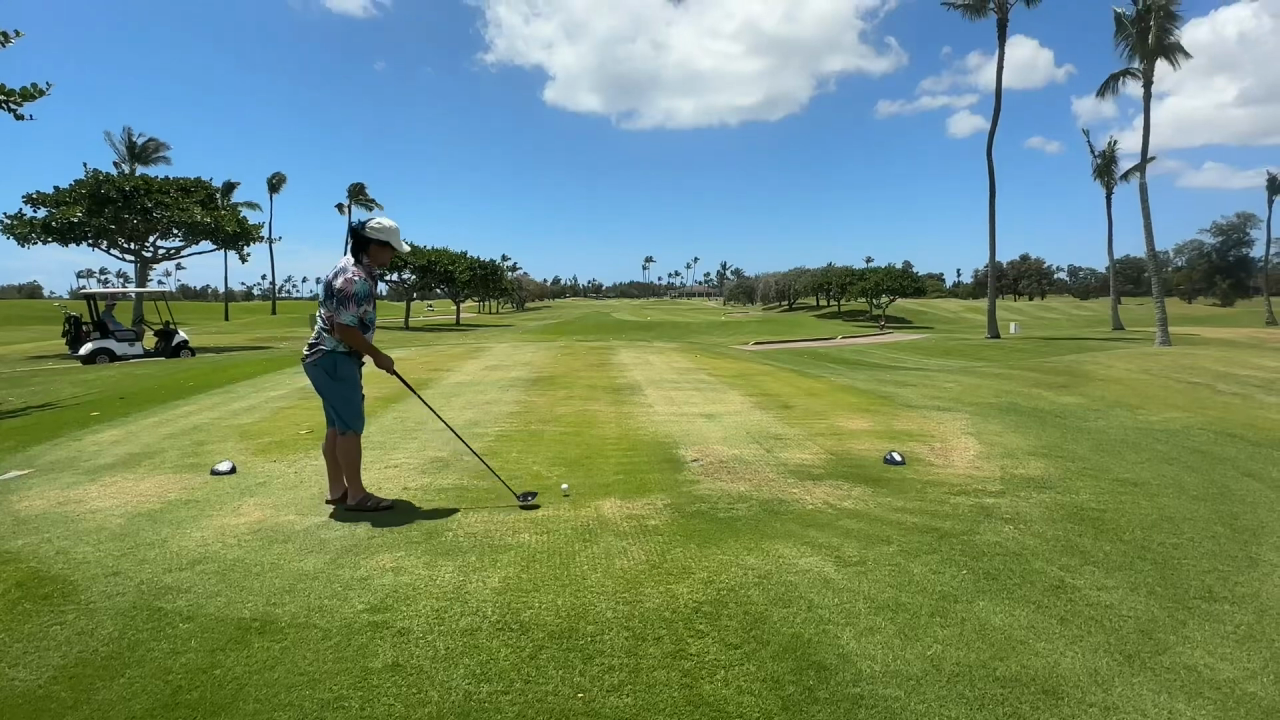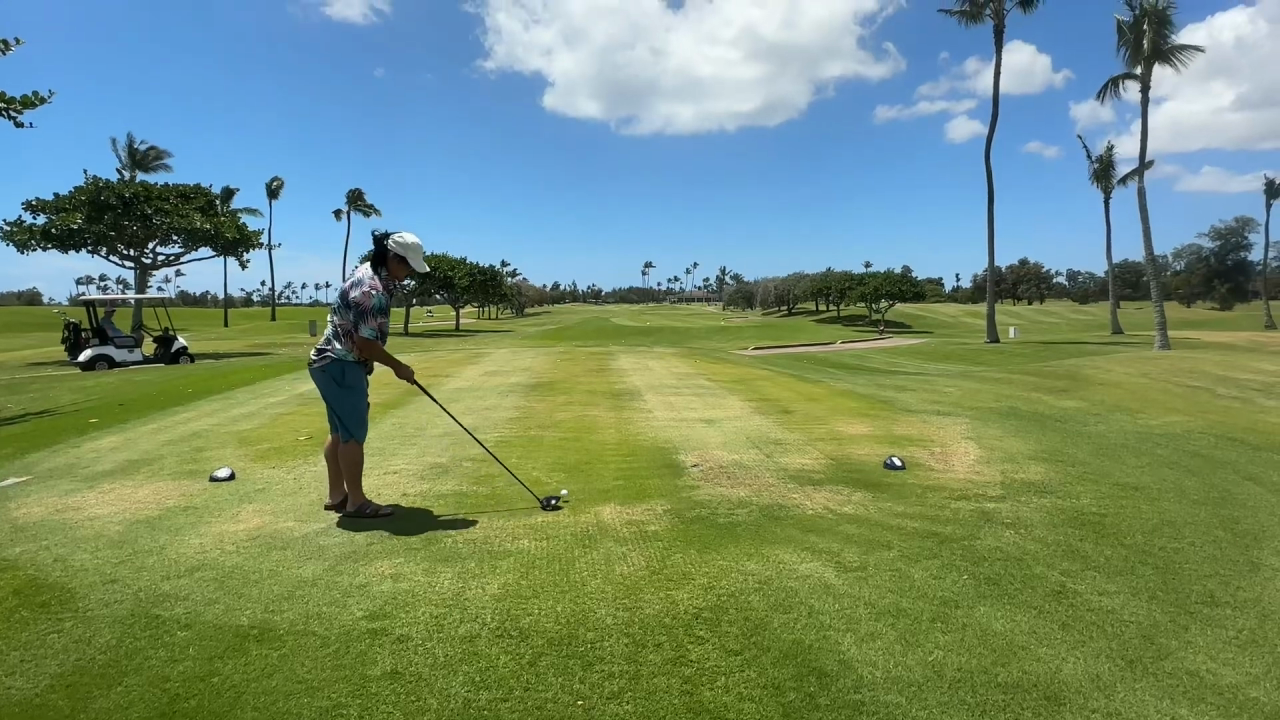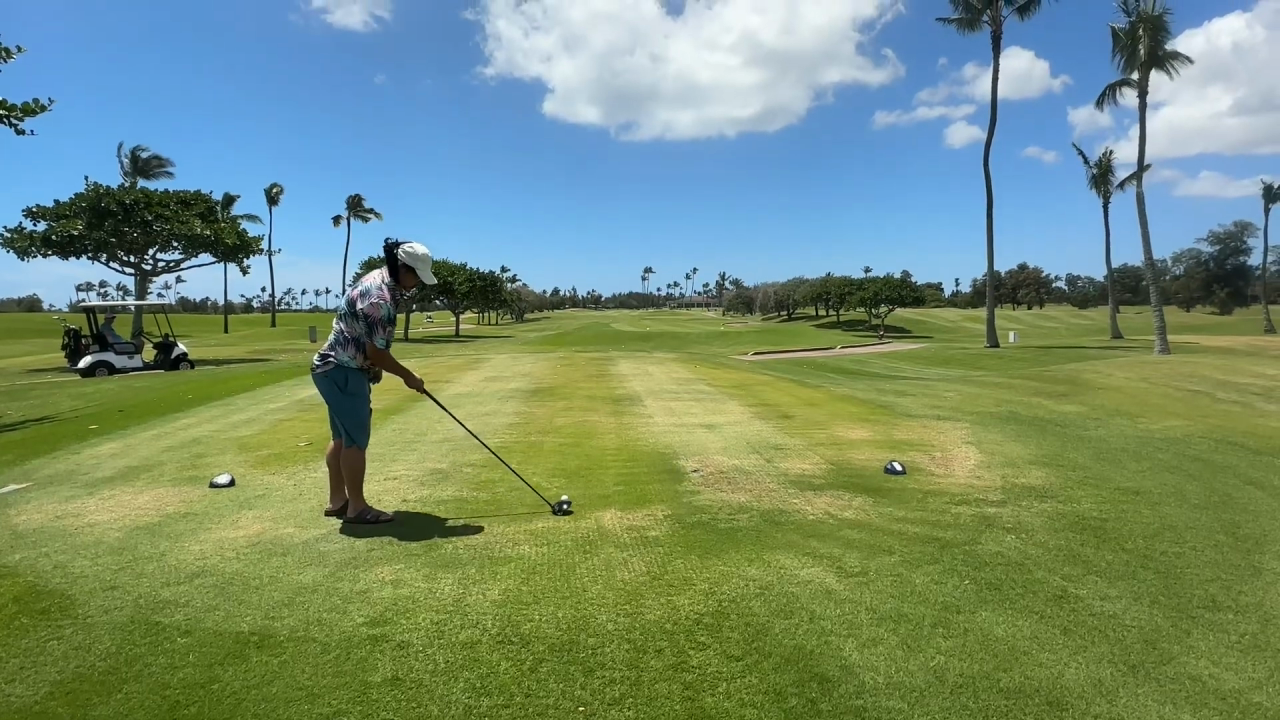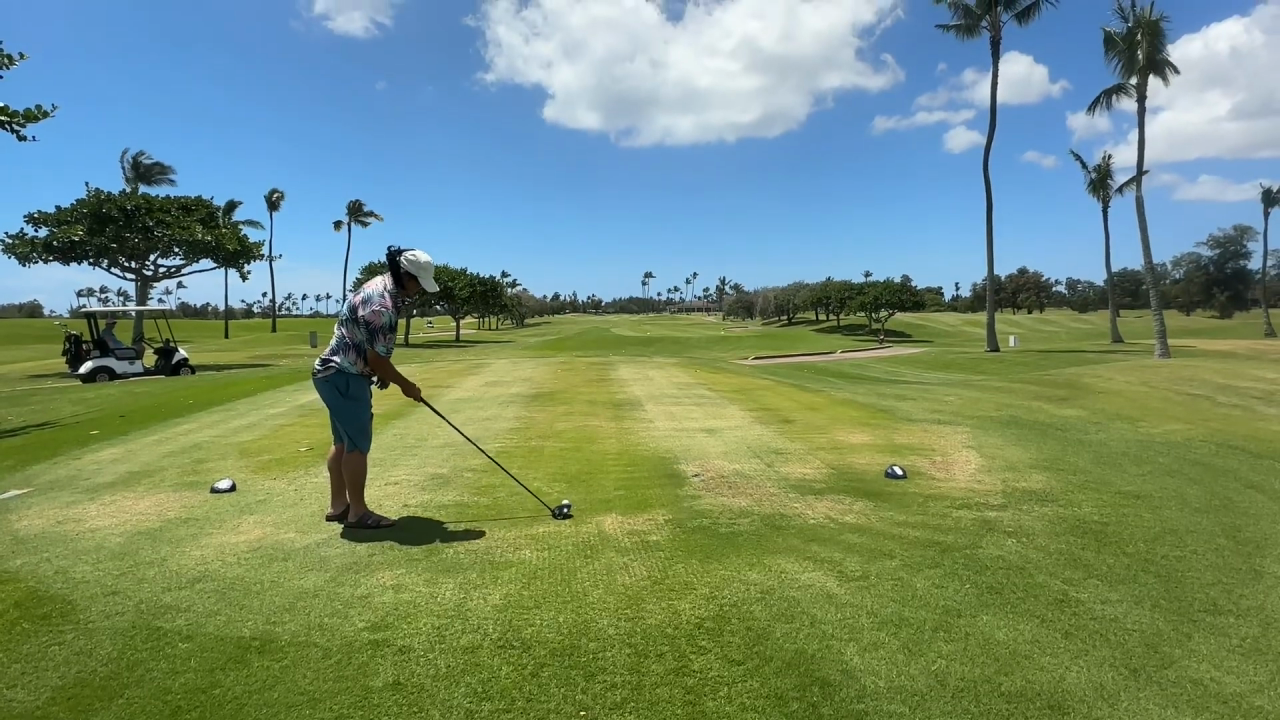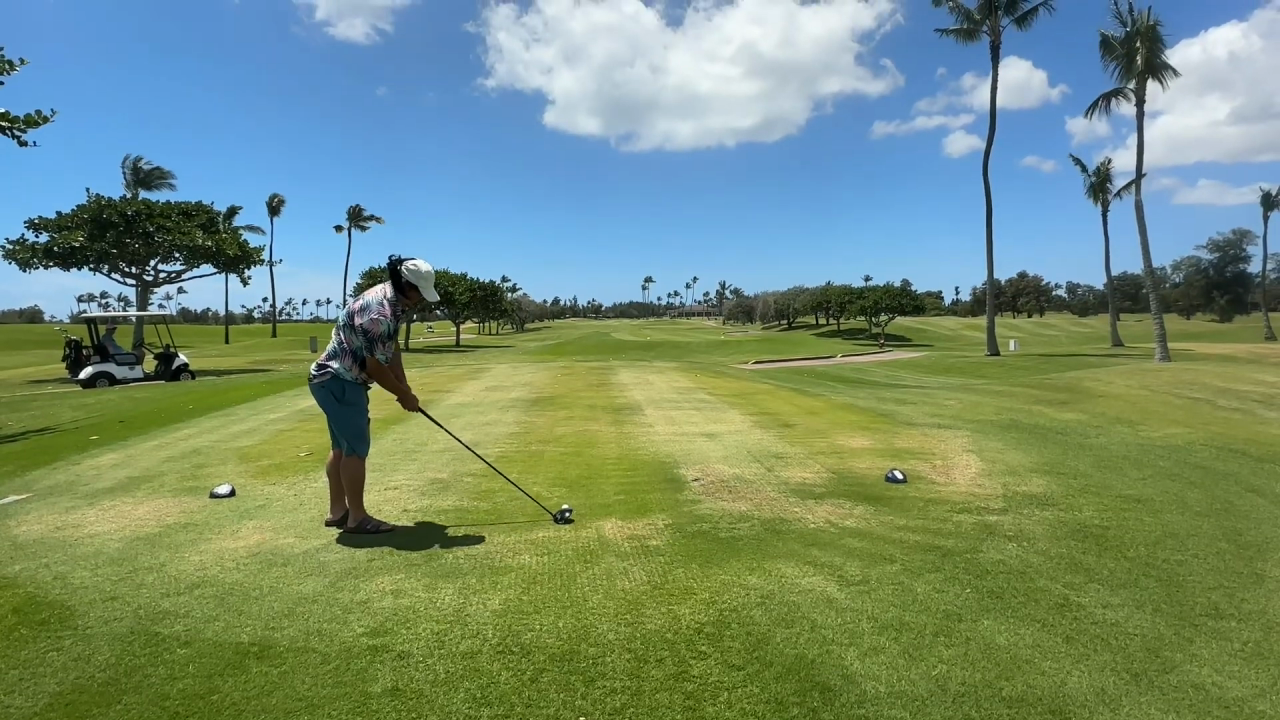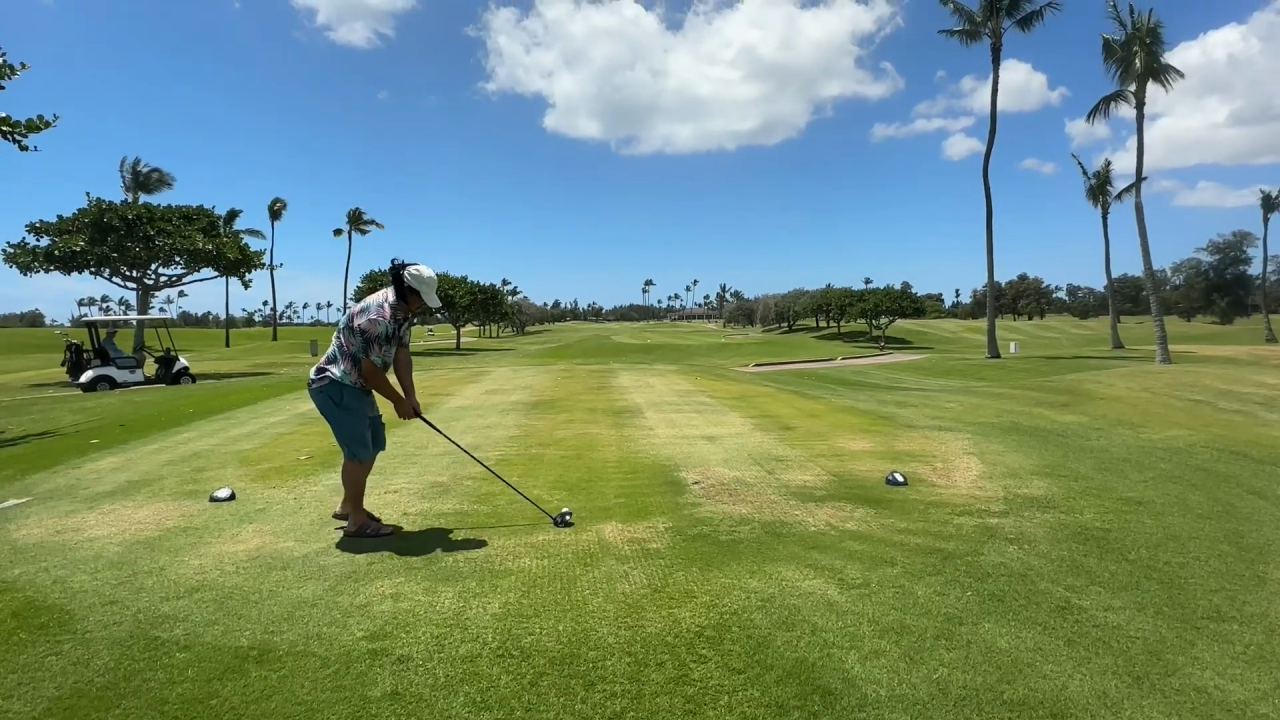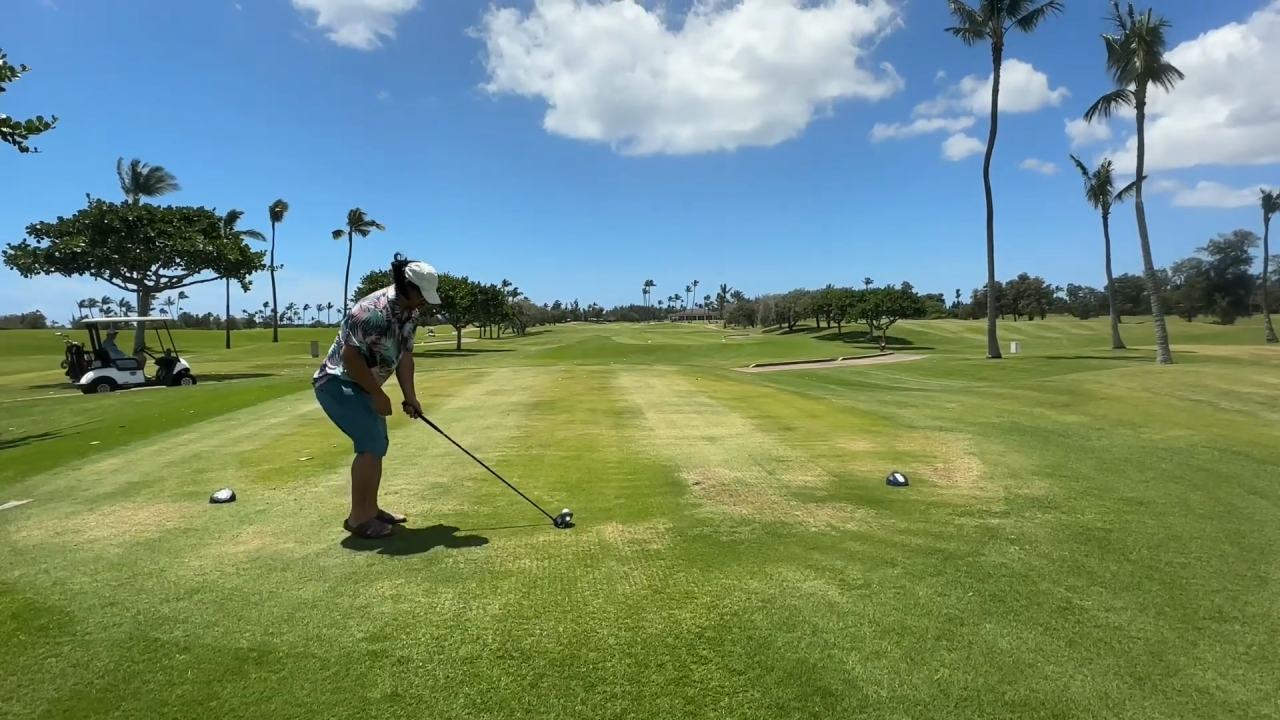
dt=0.5s
person 1, frame 1
left shoulder: (359, 268)
right shoulder: (354, 278)
right elbow: (344, 328)
left wrist: (369, 354)
right wrist: (377, 355)
left hip: (331, 357)
right hip: (333, 359)
left knee: (337, 425)
right knee: (350, 425)
left ankle: (337, 489)
right ankle: (356, 494)
person 1, frame 2
left shoulder: (372, 273)
right shoulder: (371, 290)
right elbow: (365, 341)
left wrist: (369, 362)
right wrist: (398, 367)
left hip: (334, 362)
right hip: (341, 365)
left knee: (340, 431)
right knee: (353, 433)
left ankle: (337, 495)
right ankle: (356, 501)
person 1, frame 3
left shoulder: (379, 278)
right shoulder: (379, 299)
right elbow: (376, 351)
left wrist: (375, 367)
right wrist: (407, 376)
left hip: (335, 367)
right hip: (343, 371)
left knee: (342, 436)
right knee: (356, 438)
left ankle: (338, 500)
right ankle: (356, 507)
person 1, frame 4
left shoulder: (382, 286)
right shoulder: (380, 306)
right elbow: (376, 358)
left wrist: (384, 374)
right wrist: (406, 386)
left hip: (337, 372)
right hip: (344, 376)
left knee: (343, 441)
right knee: (357, 442)
left ankle: (338, 505)
right ankle: (357, 512)
person 1, frame 5
left shoulder: (393, 301)
right shoulder: (378, 314)
left elbow: (391, 349)
right elbow: (376, 367)
left wrist: (404, 388)
right wrist: (403, 394)
left hip: (336, 379)
right hip: (338, 381)
left knee: (342, 446)
right knee: (356, 447)
left ankle: (338, 510)
right ankle: (357, 517)
person 1, frame 6
left shoulder: (402, 311)
right shoulder: (377, 316)
left elbow: (401, 355)
right elbow: (371, 370)
left wrist: (411, 397)
right wrist: (398, 401)
left hip: (351, 385)
right hip: (335, 385)
left knee: (374, 443)
right knee: (358, 450)
left ankle: (348, 505)
right ankle: (356, 521)
person 1, frame 7
left shoulder: (409, 314)
right shoulder: (372, 310)
left elbow: (404, 356)
right elbow: (350, 356)
left wrist: (410, 397)
right wrist: (378, 395)
left hip: (363, 386)
right hip: (338, 383)
left knee: (376, 446)
right knee: (370, 445)
left ankle: (370, 511)
right ankle: (357, 516)
